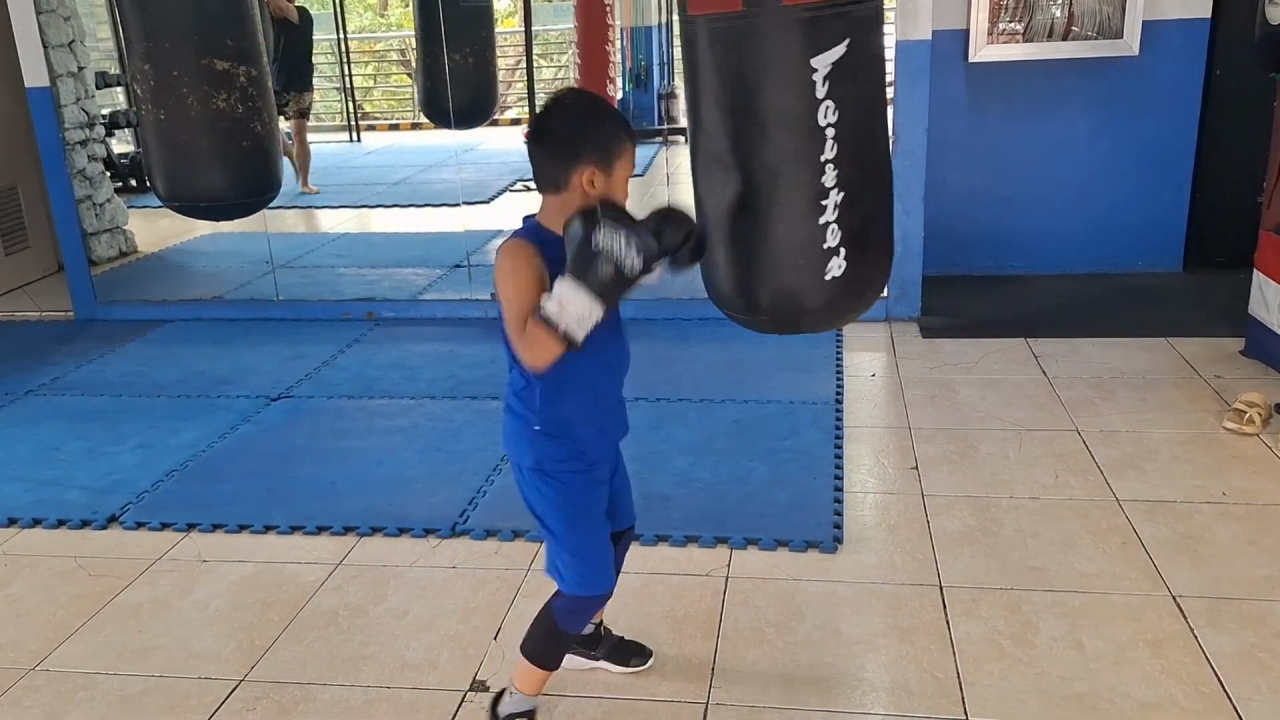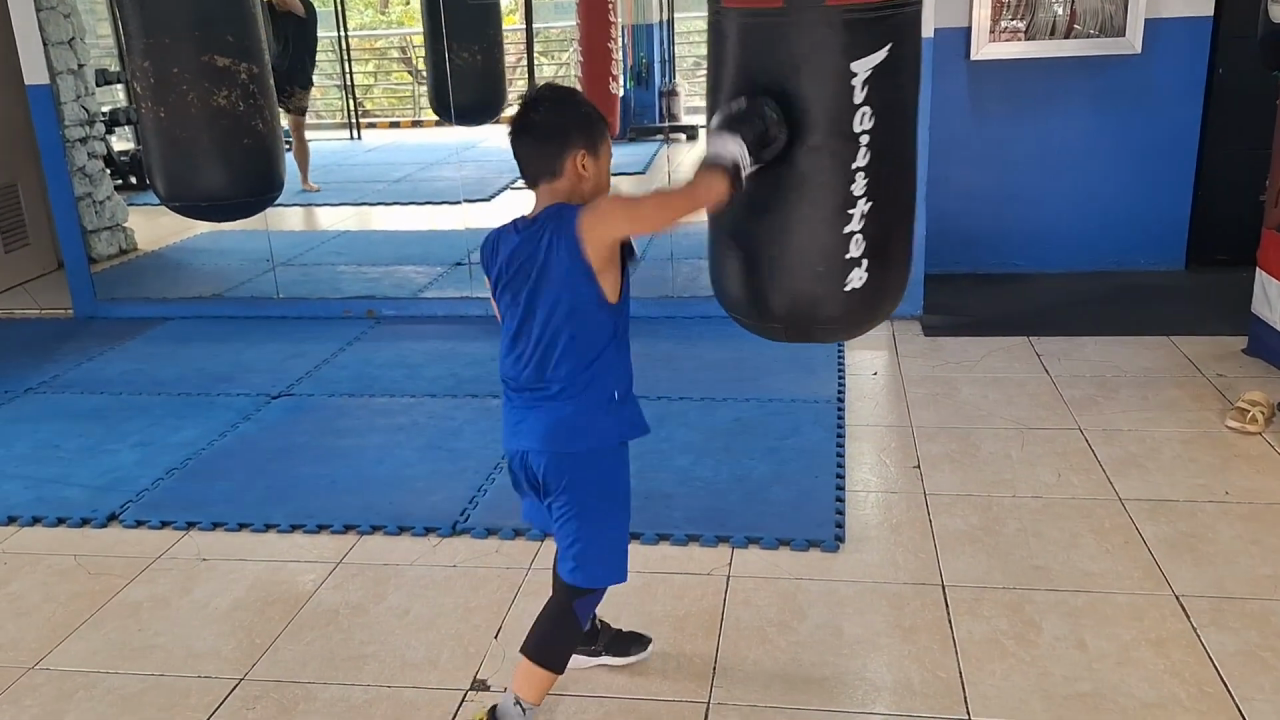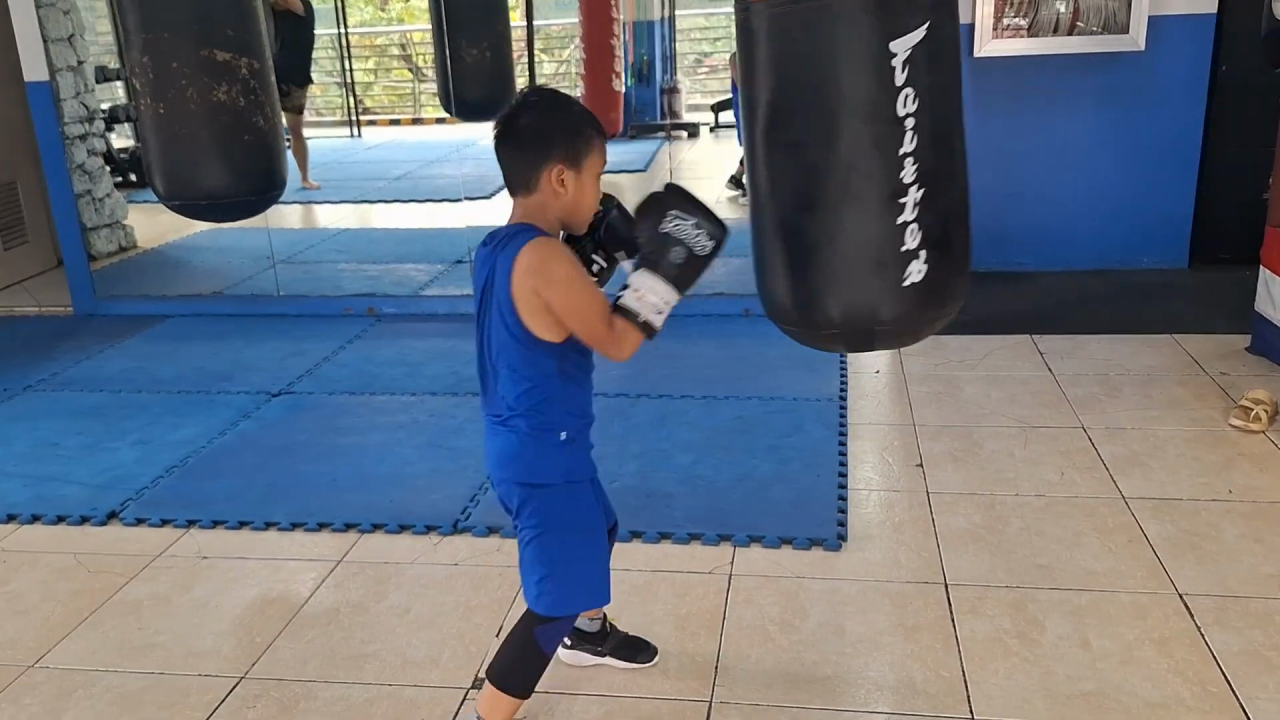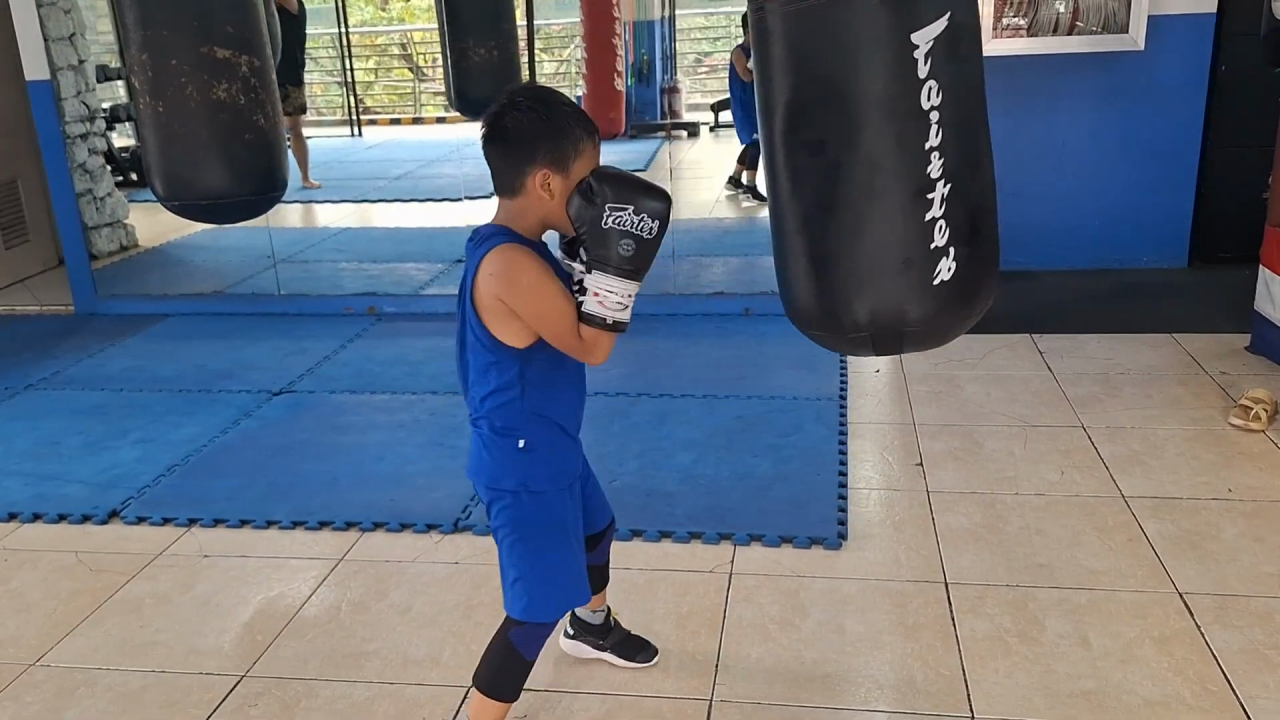
dt=0.2s
person 1, frame 1
left shoulder: (586, 234)
right shoulder: (521, 254)
right elbow: (534, 353)
left wrist: (643, 240)
right wrist: (588, 277)
left hip: (595, 435)
right hip: (551, 446)
left knee: (616, 531)
right knee: (587, 580)
left ankle: (582, 638)
person 1, frame 2
left shoulder: (495, 247)
right shoulder: (590, 224)
right elbow: (705, 192)
right wrist: (735, 142)
left hip: (526, 427)
right hip: (578, 431)
left knee: (581, 538)
right knee: (587, 569)
left ankle: (577, 632)
person 1, frame 3
left shoulder: (498, 249)
right shoulder: (543, 256)
right elbow: (616, 342)
left wrist: (600, 259)
right wrist: (663, 265)
left hip: (518, 440)
right hip: (545, 454)
left knee: (595, 531)
right knee: (554, 602)
left ankle: (587, 632)
person 1, frame 4
left shoulder: (510, 246)
right shoulder: (511, 263)
left elbow: (563, 318)
right elbow: (589, 346)
left wrist: (588, 254)
right wrist: (617, 261)
left hip: (548, 444)
right hip: (522, 461)
left knee: (595, 528)
right knee: (538, 608)
left ankle: (592, 625)
